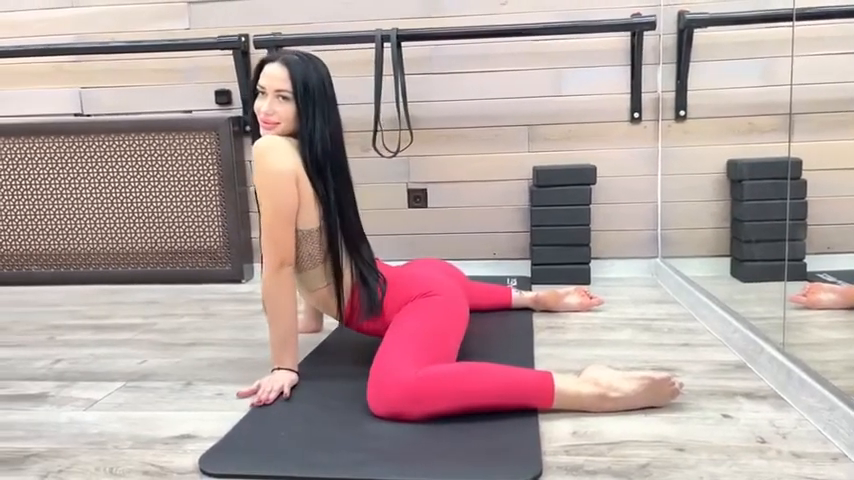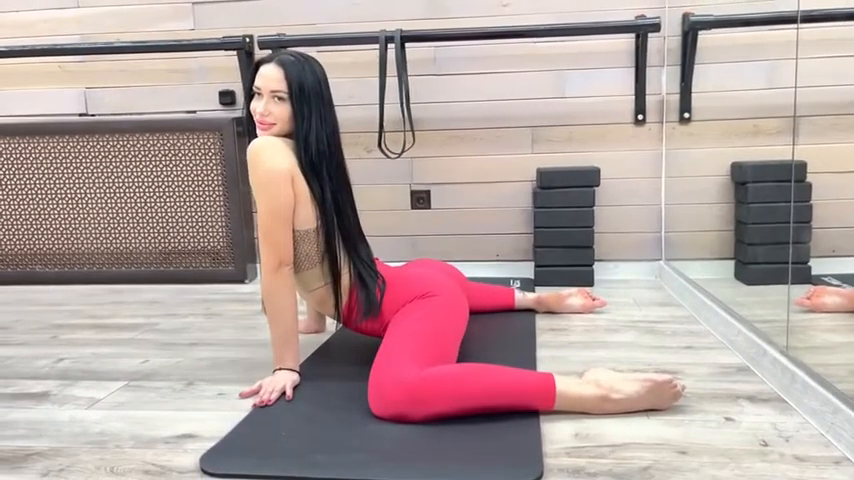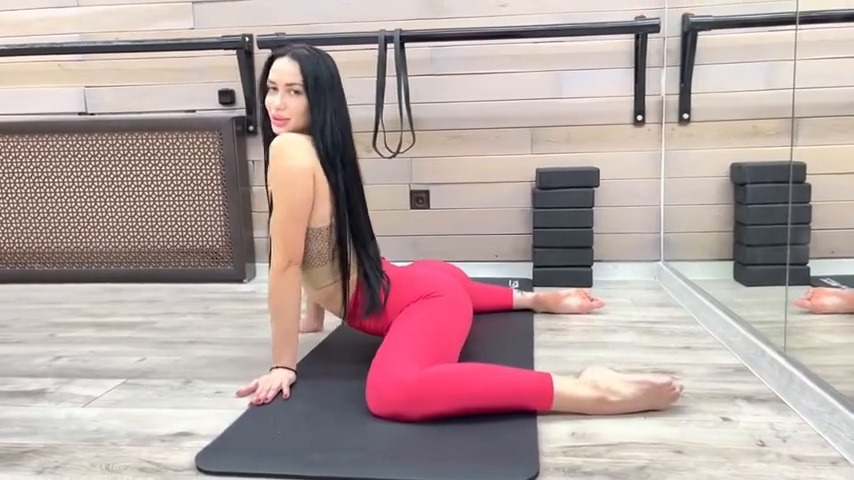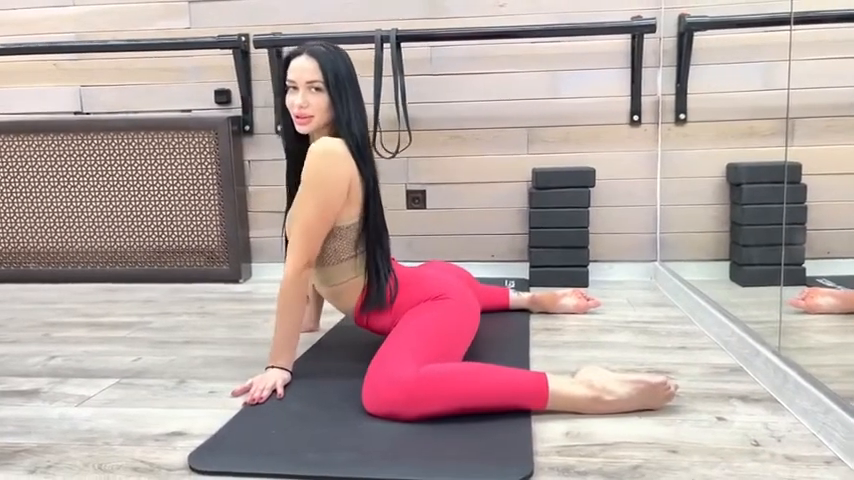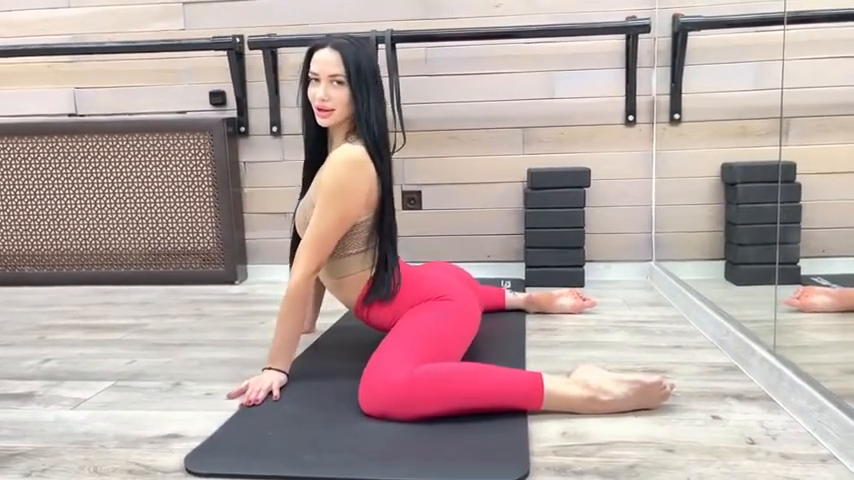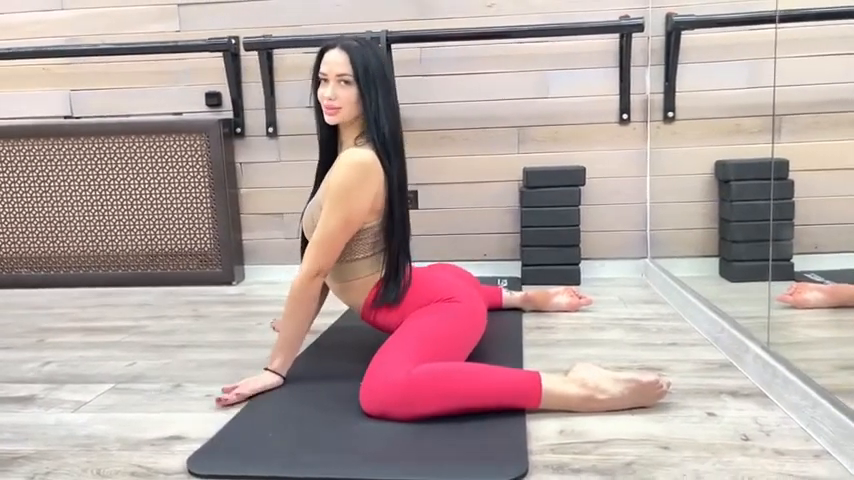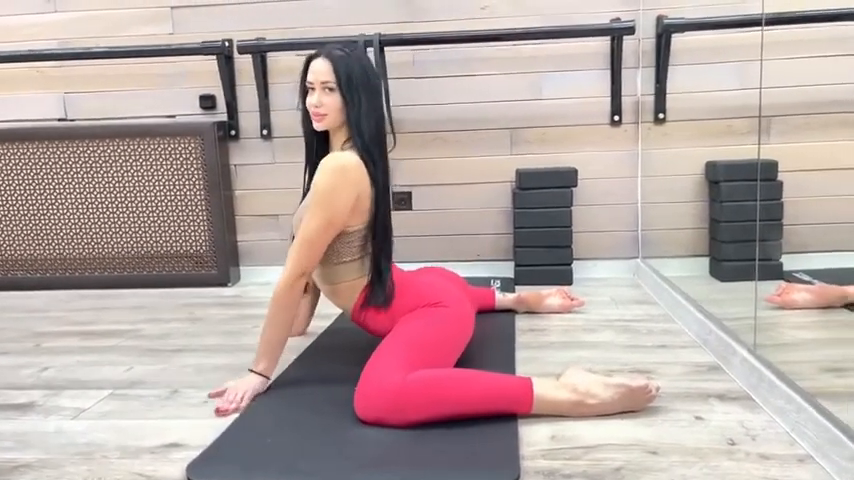
dt=0.4s
person 1, frame 1
left shoulder: (272, 152)
right shoulder: (308, 152)
left elbow: (279, 265)
left wrist: (284, 365)
right wrist: (312, 316)
left hip: (420, 297)
right hip: (415, 281)
left knee: (393, 393)
left ankle: (591, 389)
right ankle: (536, 298)
person 1, frame 2
left shoulder: (267, 153)
right shoulder: (308, 153)
left elbow: (277, 266)
left wrist: (286, 365)
right wrist: (316, 317)
left hip: (418, 297)
right hip: (412, 282)
left knee: (393, 393)
left ankle: (594, 391)
right ankle: (538, 299)
person 1, frame 3
left shoulder: (288, 150)
right shoulder: (319, 150)
left elbow: (286, 263)
right elbow: (321, 255)
left wrist: (283, 363)
right wrist: (313, 316)
left hip: (422, 299)
right hip: (417, 282)
left knee: (392, 393)
left ankle: (591, 391)
right ankle: (537, 299)
person 1, frame 4
left shoulder: (327, 154)
right shoulder: (334, 152)
left elbow: (299, 266)
right elbow: (321, 258)
left wrist: (280, 364)
right wrist: (310, 317)
left hip: (432, 300)
right hip: (422, 284)
left knee: (388, 392)
left ankle: (586, 390)
right ankle: (532, 299)
person 1, frame 5
left shoulder: (350, 161)
right shoulder: (334, 151)
left elbow: (305, 269)
right elbow: (322, 262)
left wrist: (276, 366)
right wrist: (306, 319)
left hip: (432, 301)
right hip: (424, 285)
left knee: (384, 392)
left ankle: (581, 390)
right ankle: (526, 299)
person 1, frame 6
left shoulder: (357, 165)
right shoulder: (347, 152)
left elbow: (311, 272)
right elbow: (324, 266)
left wrist: (276, 367)
right wrist: (296, 322)
left hip: (440, 304)
right hip: (430, 287)
left knee: (385, 392)
left ankle: (579, 388)
right ankle: (525, 298)
person 1, frame 7
left shoulder: (341, 167)
right shoulder: (345, 157)
left elbow: (294, 275)
right elbow: (316, 264)
left wrist: (259, 370)
right wrist: (297, 321)
left hip: (428, 306)
right hip: (420, 290)
left knee: (379, 398)
left ankle: (571, 392)
right ankle: (517, 300)
